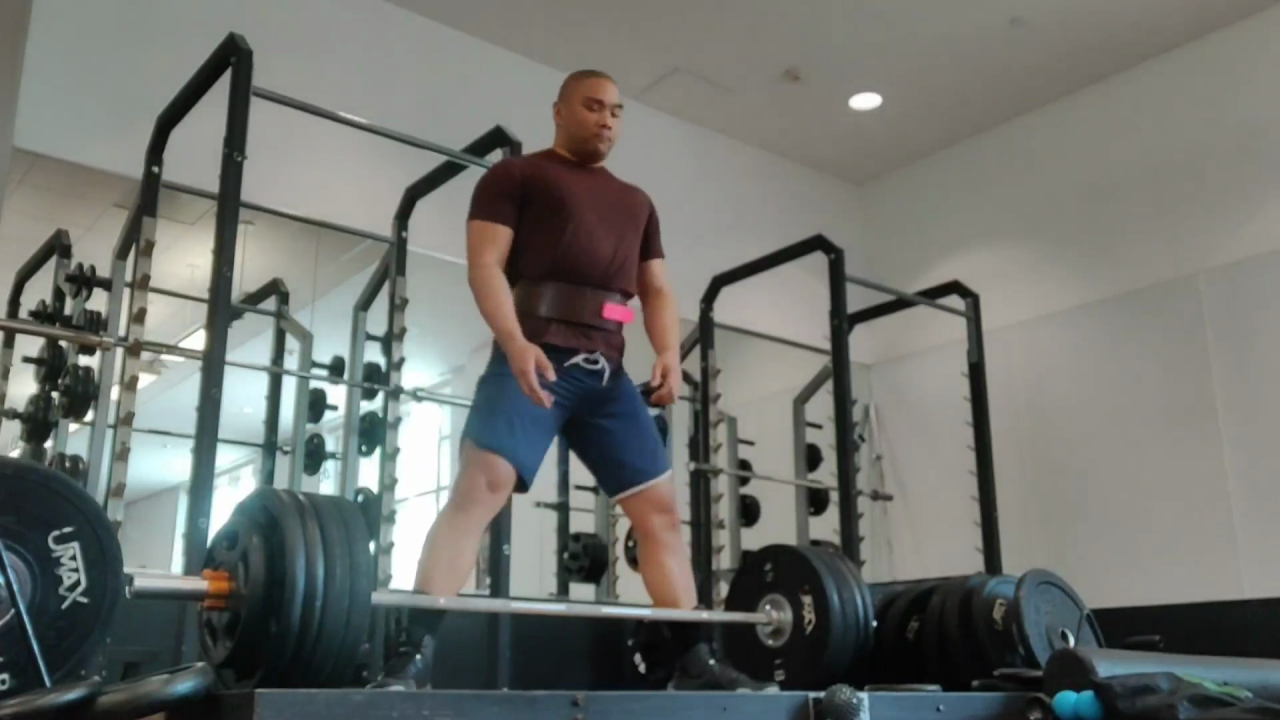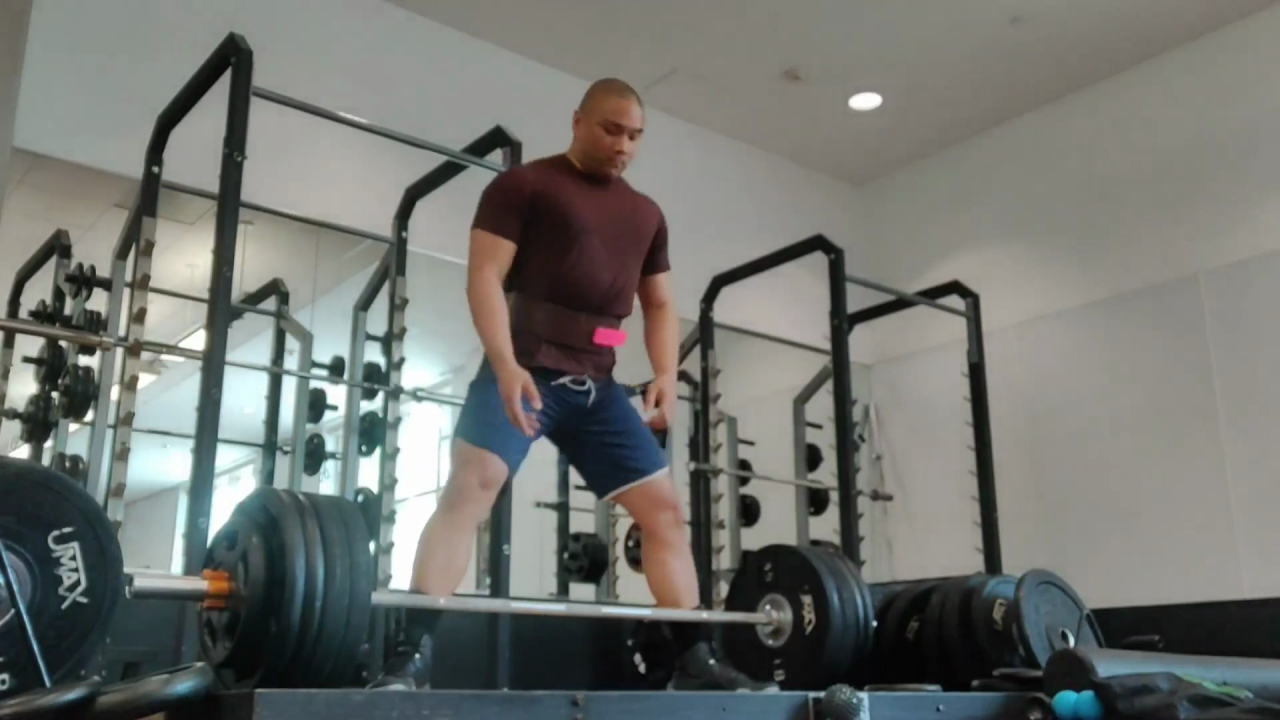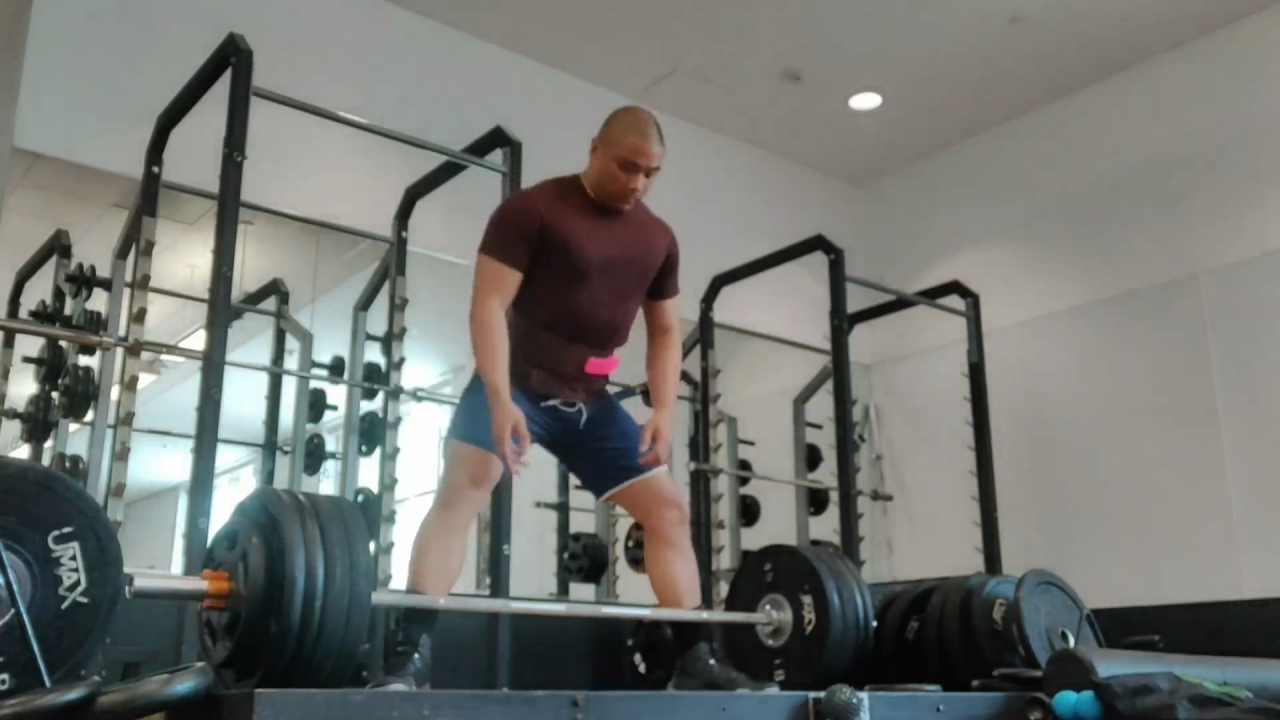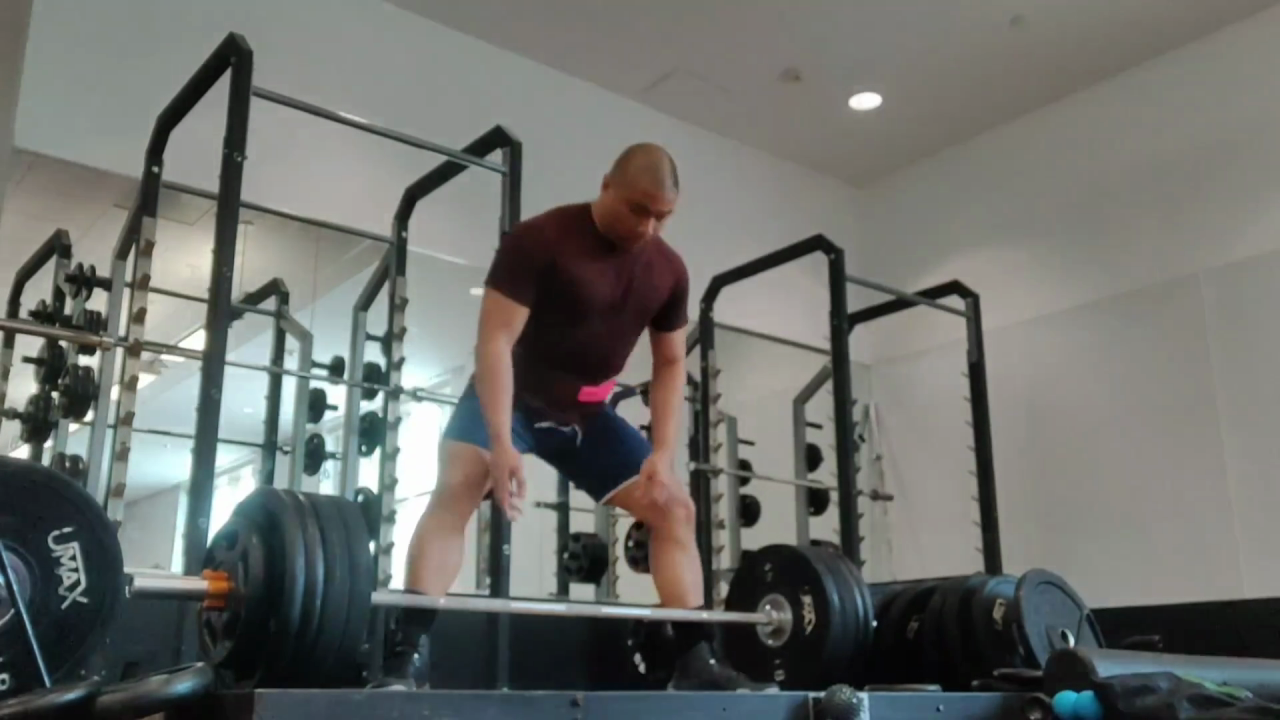
dt=0.1s
person 1, frame 1
left shoulder: (635, 202)
right shoulder: (516, 176)
left elbow: (657, 292)
right elbow: (485, 263)
left wrist: (668, 353)
right wrist: (516, 344)
left hip: (606, 373)
right hip: (531, 360)
left knee: (661, 511)
right knee: (478, 492)
left ankle: (695, 658)
right ankle: (412, 653)
person 1, frame 2
left shoulder: (645, 213)
right shoulder: (523, 185)
left elbow: (659, 304)
right elbow: (484, 278)
left wrist: (665, 374)
right wrist: (505, 366)
left hip: (596, 383)
right hip: (525, 372)
left knee: (664, 508)
right knee: (470, 488)
left ankle: (695, 658)
right ankle: (411, 652)
person 1, frame 3
left shoulder: (659, 240)
right shoulder: (533, 209)
left elbow: (664, 332)
right elbow: (489, 306)
left wrist: (662, 410)
right wrist: (500, 401)
left hip: (590, 397)
right hip: (518, 382)
left knee: (667, 505)
right knee: (462, 491)
left ankle: (695, 659)
right ankle: (409, 653)
person 1, frame 4
left shoulder: (668, 270)
right shoulder: (539, 240)
left elbow: (670, 362)
right elbow: (495, 340)
left wrist: (662, 450)
right wrist: (500, 442)
left hip: (588, 414)
right hip: (517, 400)
left knee: (675, 506)
right knee: (456, 489)
left ankle: (695, 658)
right ankle: (409, 654)
